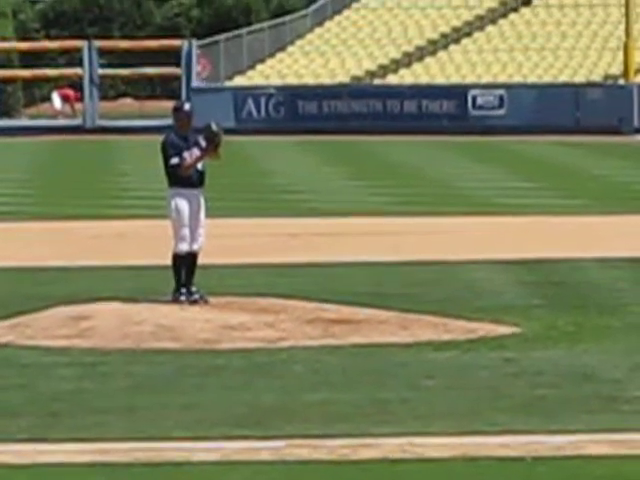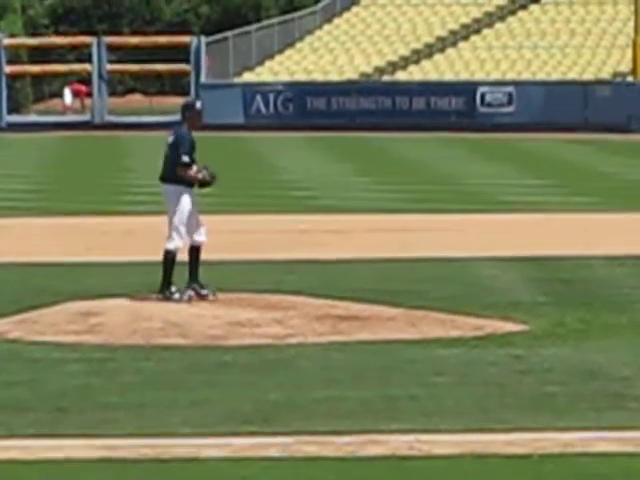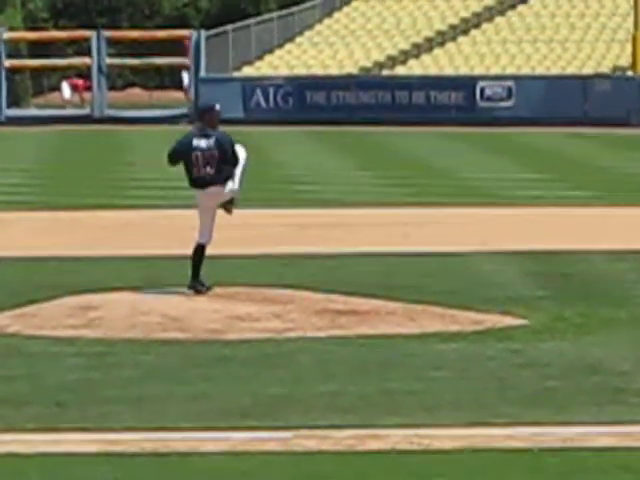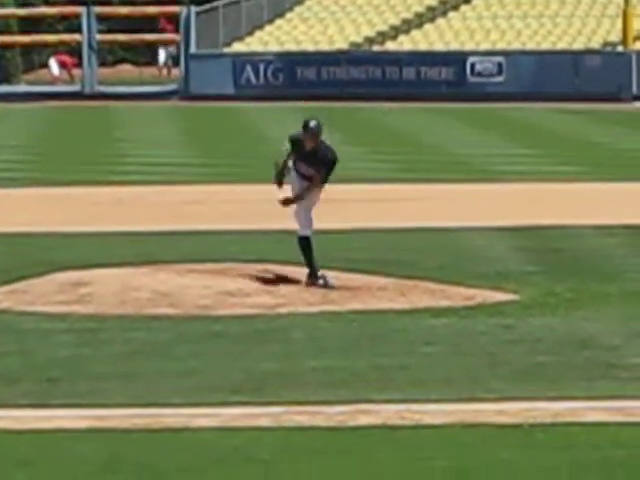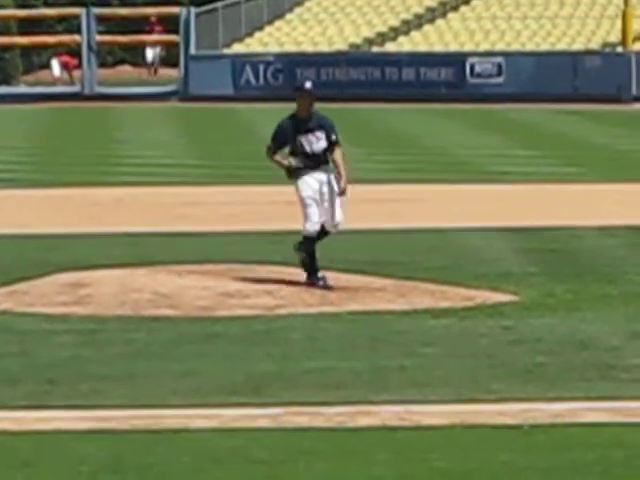
dt=1s
person 1, frame 1
left shoulder: (195, 136)
right shoulder: (170, 141)
left elbow: (214, 155)
right elbow: (182, 170)
left wrist: (213, 144)
right wrist: (201, 155)
left hip: (197, 193)
right hip: (180, 194)
left knee: (196, 242)
right knee: (182, 243)
left ankle: (189, 286)
right ankle: (178, 289)
person 1, frame 2
left shoulder: (178, 134)
right shoulder: (185, 137)
right elbow: (181, 170)
left wrist: (195, 172)
right wrist: (197, 177)
left hip: (181, 190)
right hip: (178, 191)
left knee: (198, 235)
right knee: (175, 239)
left ankle: (193, 282)
right ankle: (166, 288)
person 1, frame 3
left shoulder: (186, 140)
right shoulder: (222, 137)
left elbow: (171, 162)
right elbow: (233, 162)
left hip: (203, 193)
right hip: (225, 188)
left knee: (204, 236)
right knee: (240, 151)
left ankle: (195, 280)
right ankle: (229, 201)
person 1, frame 4
left shoulder: (327, 155)
right shoulder: (296, 140)
left elbow: (318, 183)
left wrist: (295, 198)
right wrist: (285, 163)
left hip: (314, 185)
right hip: (298, 178)
left knee: (302, 212)
right knee: (304, 226)
right ankle: (313, 273)
person 1, frame 5
left shoulder: (324, 121)
right shoulder: (287, 125)
left elbow: (335, 150)
right elbow: (270, 151)
left wrist: (343, 177)
right wrist: (282, 162)
left hip: (327, 172)
right hip: (305, 175)
left knee: (334, 222)
right knee: (312, 223)
left ankle: (304, 247)
right ankle: (313, 273)
